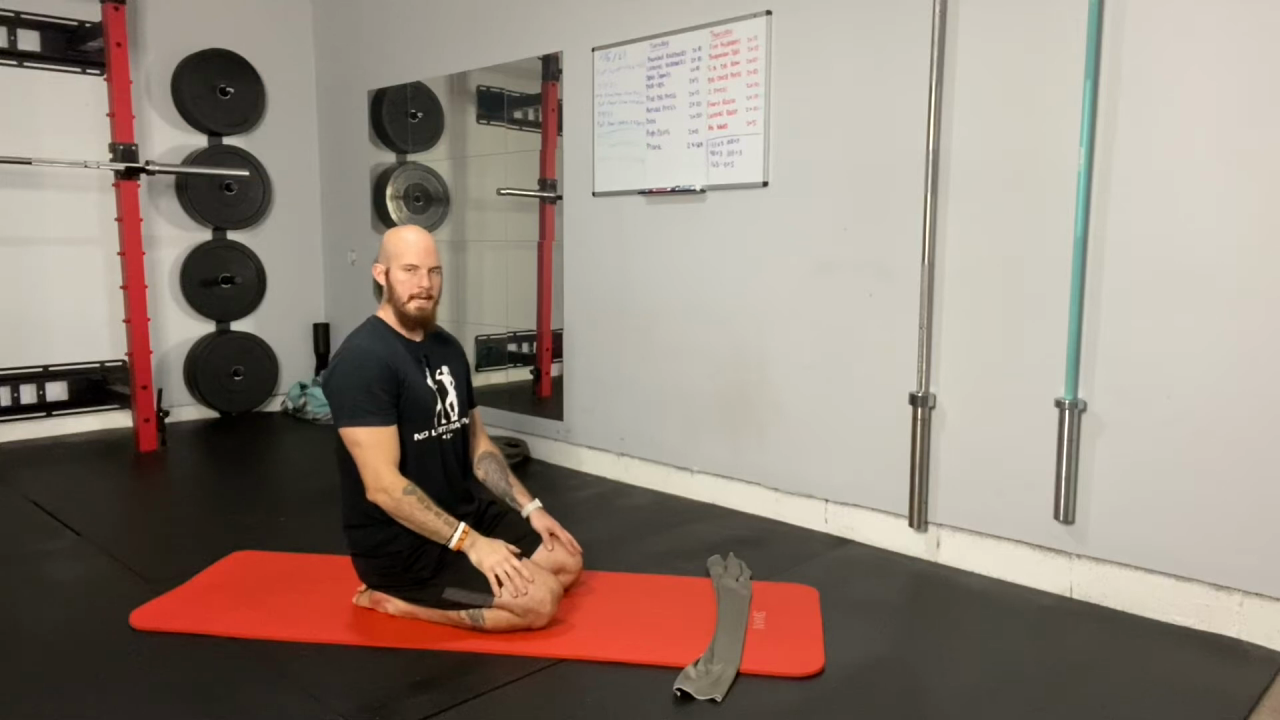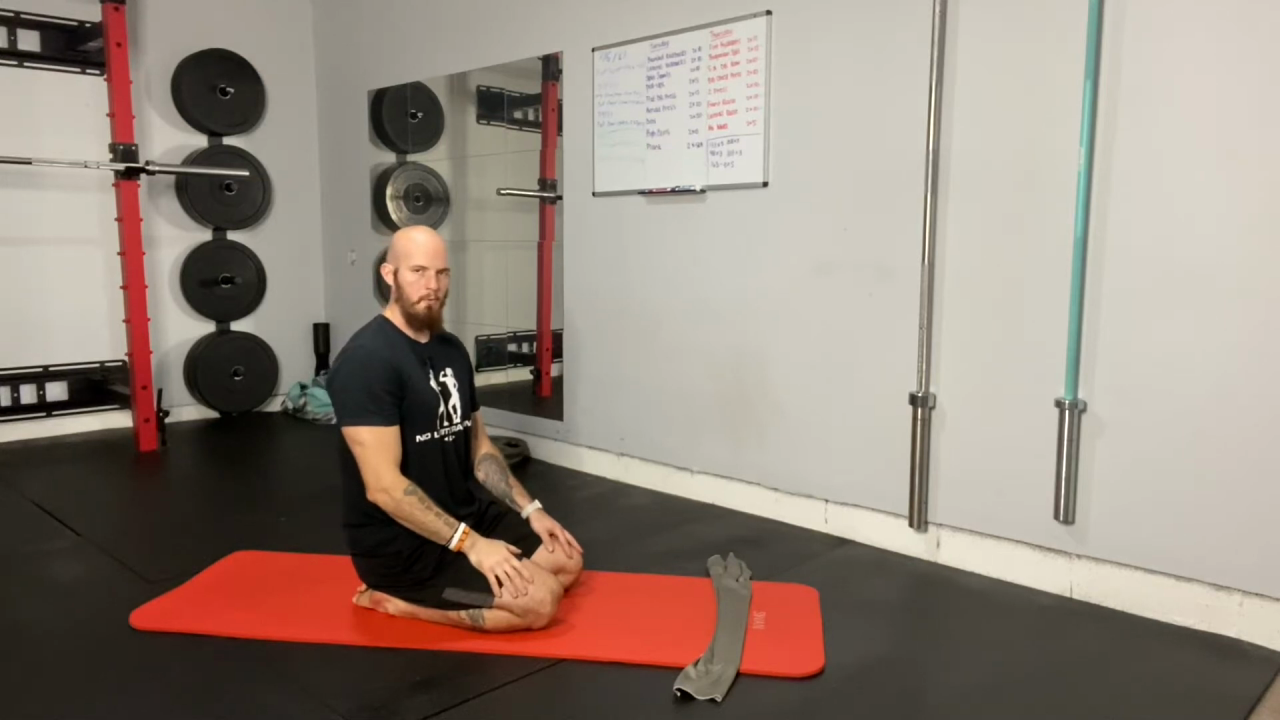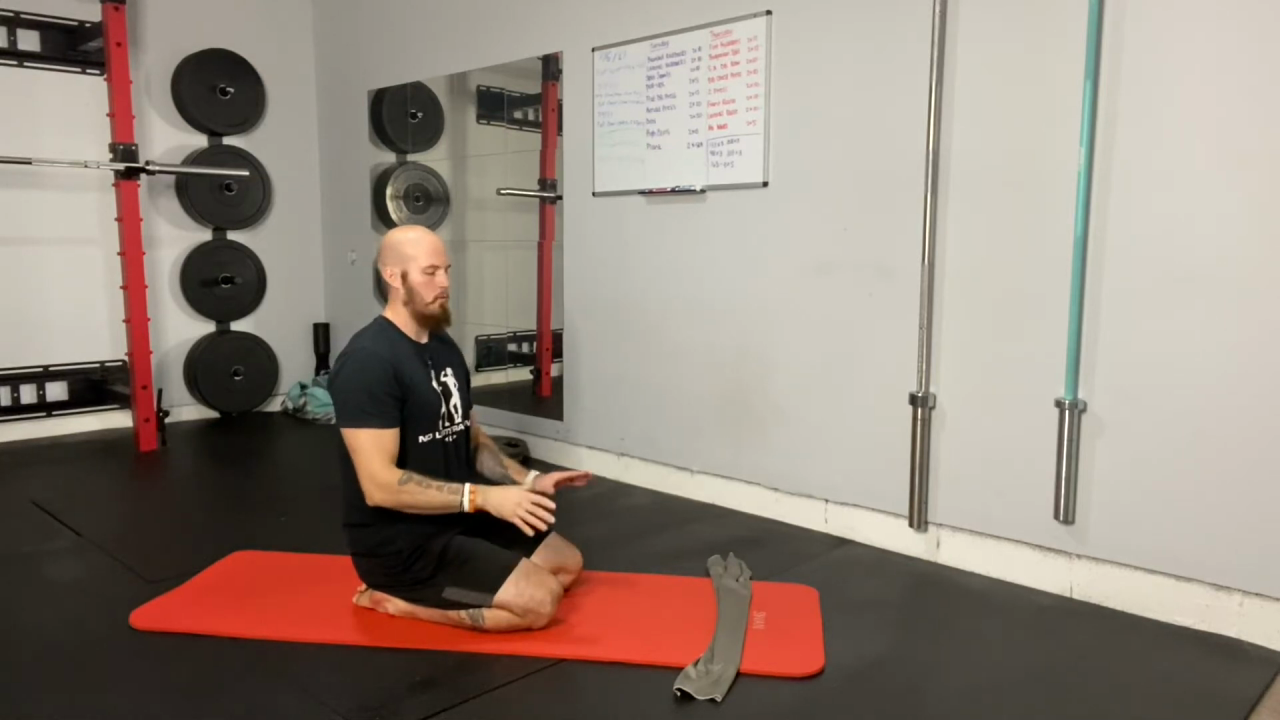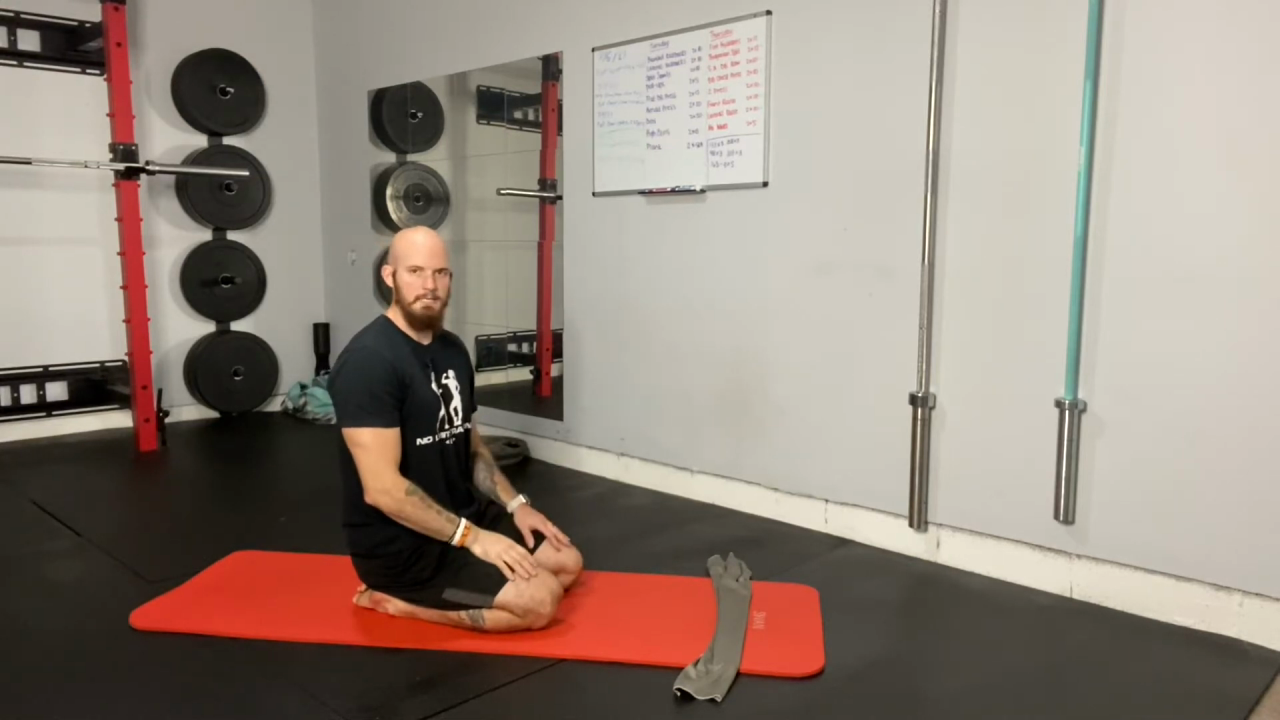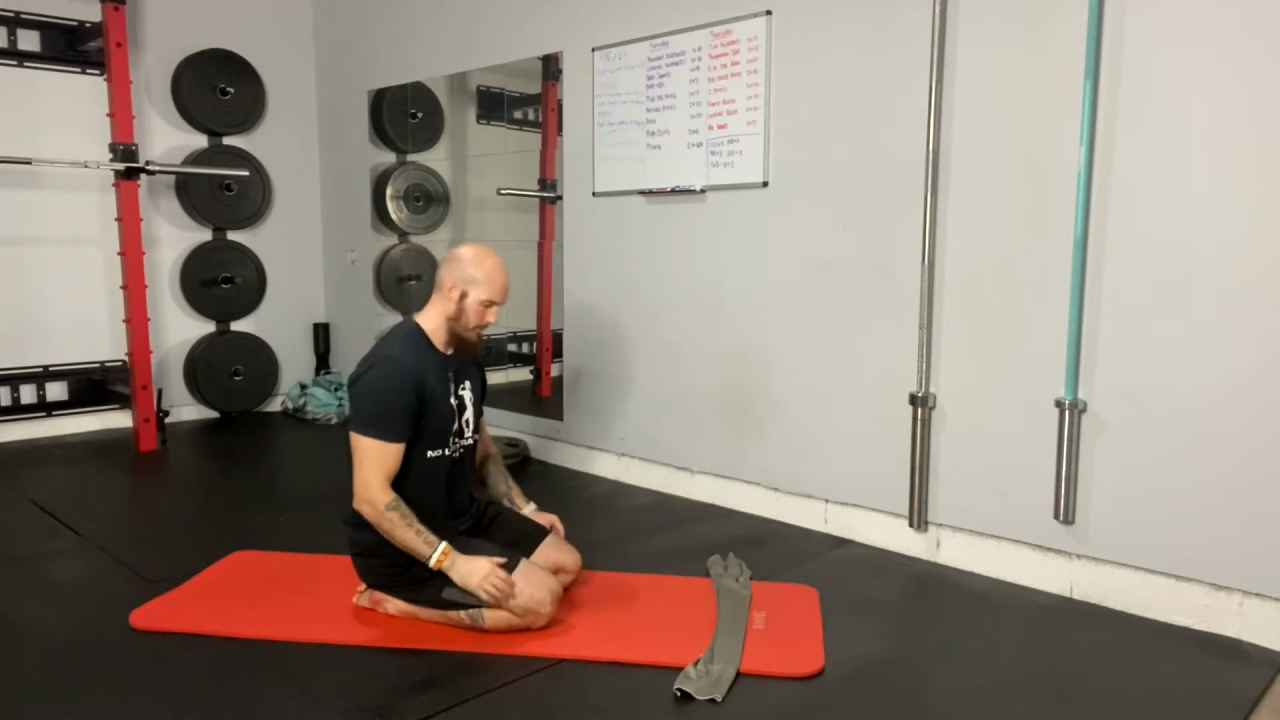
dt=1s
person 1, frame 1
left shoulder: (446, 346)
right shoulder: (362, 361)
left elbow: (476, 442)
right elbow: (384, 485)
left wrist: (530, 507)
right wrist: (469, 541)
right hip: (399, 542)
left knee: (566, 563)
right knee: (539, 600)
left ankle: (436, 588)
right ankle: (395, 598)
person 1, frame 2
left shoulder: (451, 349)
right shoulder: (366, 360)
left elbow: (477, 444)
right elbow: (384, 486)
left wrist: (530, 509)
right wrist: (469, 543)
right hip: (398, 542)
left knee: (567, 563)
right knee: (539, 600)
left ankle: (425, 591)
right ankle: (395, 599)
person 1, frame 3
left shoulder: (445, 348)
right shoulder: (368, 362)
left elbow: (470, 438)
right elbow: (380, 486)
left wrist: (528, 479)
right wrist: (483, 496)
left hip: (454, 518)
right hip: (399, 542)
left knee: (567, 564)
right knee: (539, 602)
left ankle: (419, 592)
right ankle: (395, 599)
person 1, frame 4
left shoulder: (451, 348)
right shoulder: (368, 361)
right elbow: (382, 489)
left wrist: (515, 504)
right wrist: (471, 537)
right hip: (398, 543)
left knee: (566, 563)
right knee: (539, 601)
left ankle: (421, 591)
right ankle: (395, 599)
person 1, frame 5
left shoulder: (466, 356)
right shoulder: (393, 369)
left elbow: (480, 446)
right elbow: (370, 495)
left wrist: (525, 509)
right wrist: (451, 562)
right hip: (399, 548)
left knee: (566, 564)
right knee: (538, 601)
left ankle: (418, 593)
right ankle: (395, 599)
